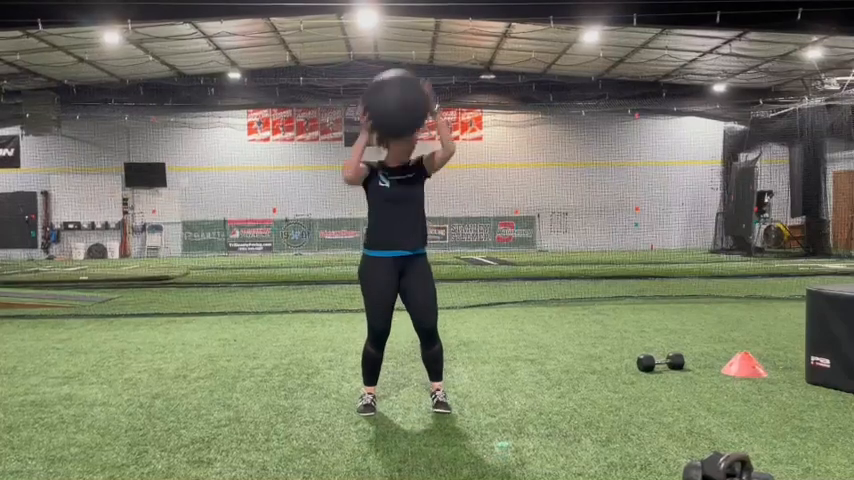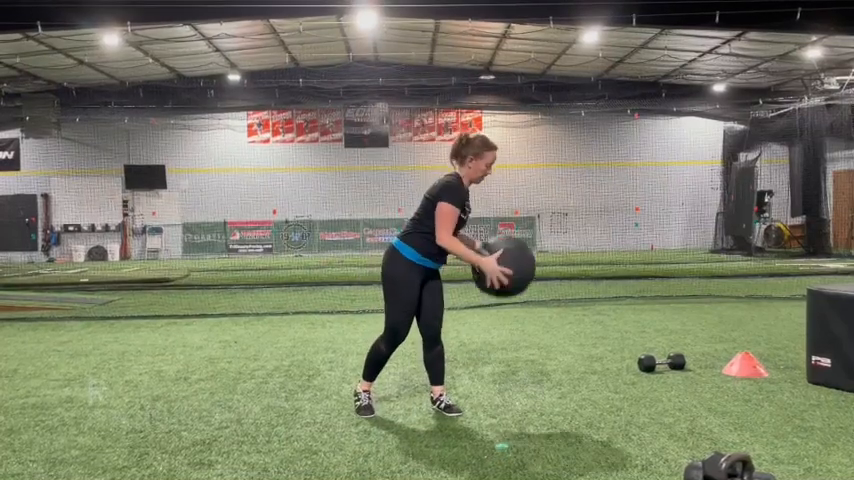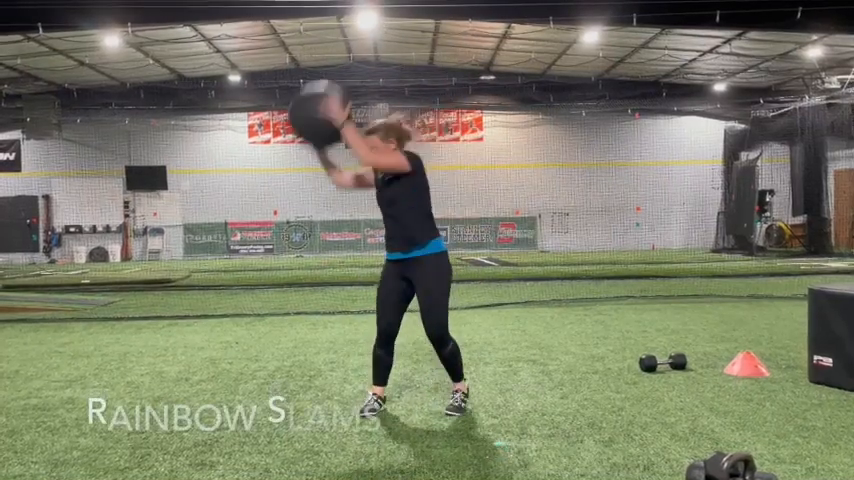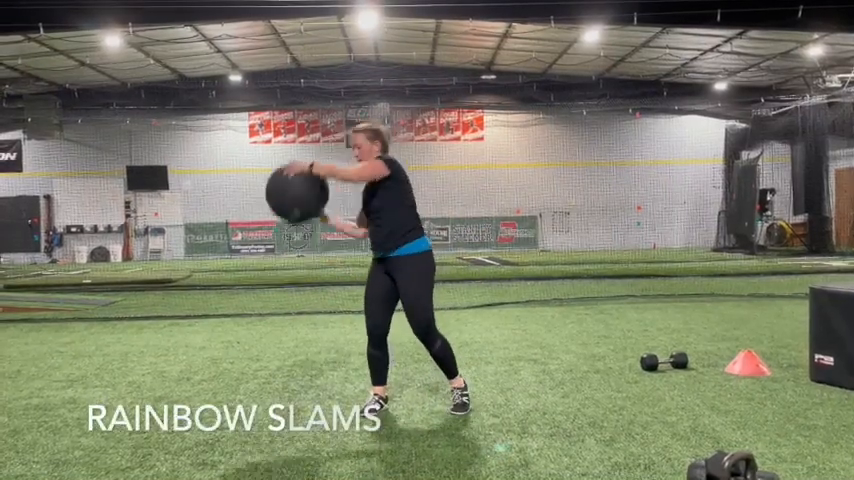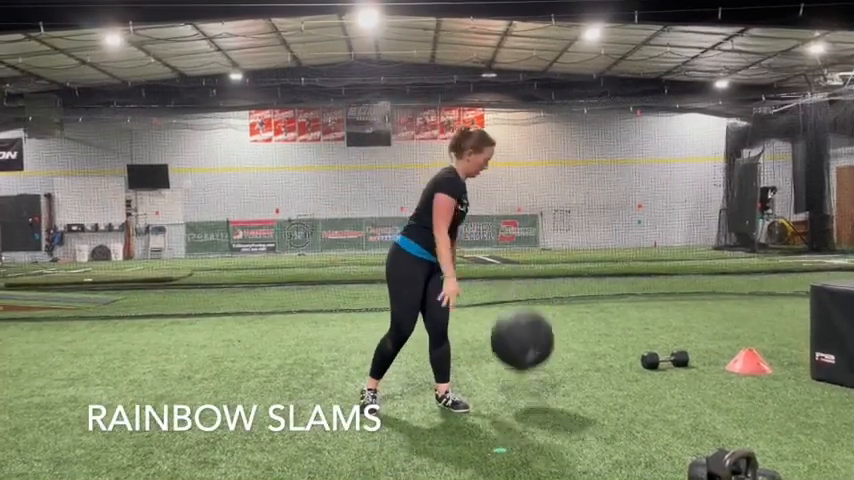
dt=1s
person 1, frame 1
left shoulder: (419, 170)
right shoulder: (372, 172)
left elbow: (448, 149)
right elbow: (349, 174)
left wrist: (434, 113)
right wrist: (365, 134)
left hip: (415, 262)
right hip: (378, 263)
left knee: (428, 328)
right knee: (378, 332)
left ankle: (437, 391)
right ankle: (368, 393)
person 1, frame 2
left shoulder: (460, 190)
right shoulder: (451, 187)
left elbow: (453, 236)
right elbow: (444, 238)
left wrist: (482, 257)
right wrist: (483, 263)
left hip: (428, 269)
right hip: (403, 265)
left knee: (432, 333)
right knee: (395, 332)
left ankle: (438, 395)
right ankle: (363, 390)
person 1, frame 3
left shoulder: (411, 163)
right shoulder: (384, 174)
left elbow: (371, 160)
right elbow: (343, 179)
left wrist: (343, 122)
right wrist: (321, 151)
left hip: (429, 261)
right hip: (396, 264)
left knee: (437, 331)
right knee: (385, 332)
left ankle: (461, 389)
right ankle: (377, 394)
person 1, frame 4
left shoulder: (391, 169)
right shoulder: (369, 190)
left elbow: (351, 173)
right elbow: (362, 230)
left wrist: (310, 167)
right wrist: (322, 214)
left hip: (413, 259)
right hip: (382, 264)
left knee: (424, 329)
right knee: (375, 332)
left ankle: (459, 385)
right ankle: (379, 394)
person 1, frame 5
left shoulder: (456, 183)
right shoulder: (448, 181)
left elbow: (449, 232)
right elbow: (440, 232)
left wrist: (448, 273)
right wrist: (451, 278)
left hip: (429, 265)
right hip: (407, 261)
left knee: (439, 329)
right knee: (401, 329)
left ankle: (443, 392)
right ankle: (370, 389)
